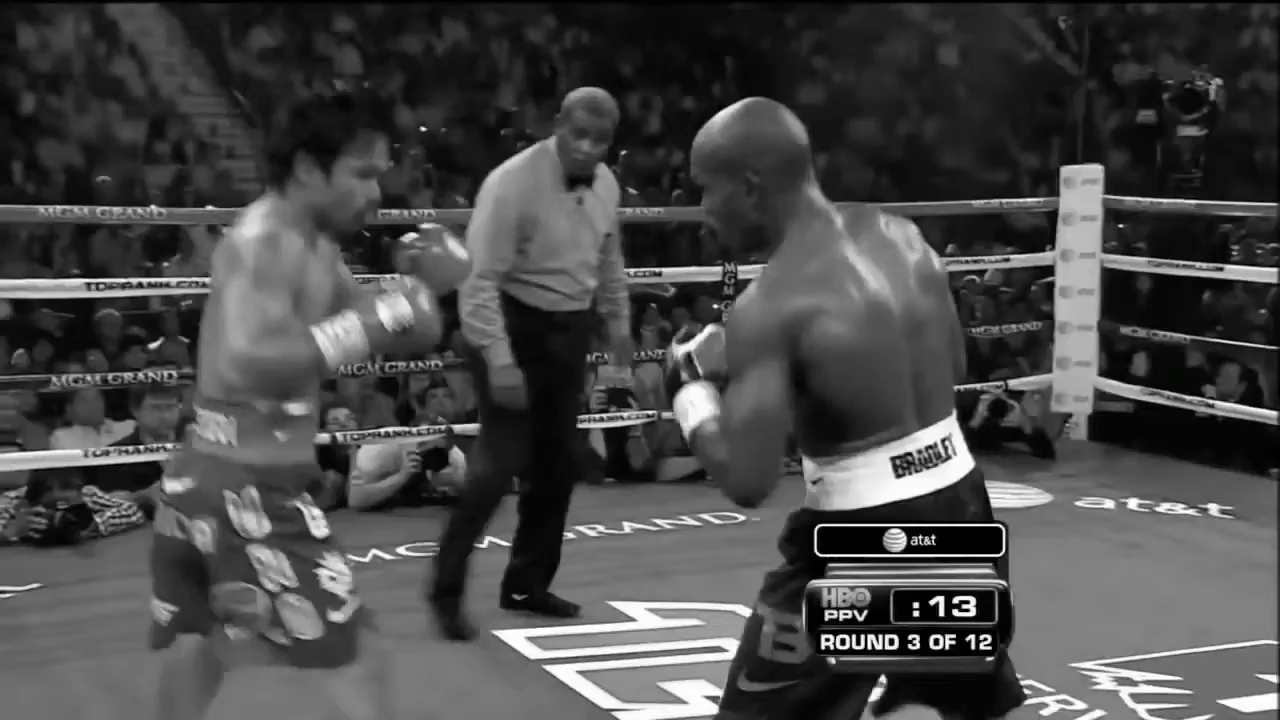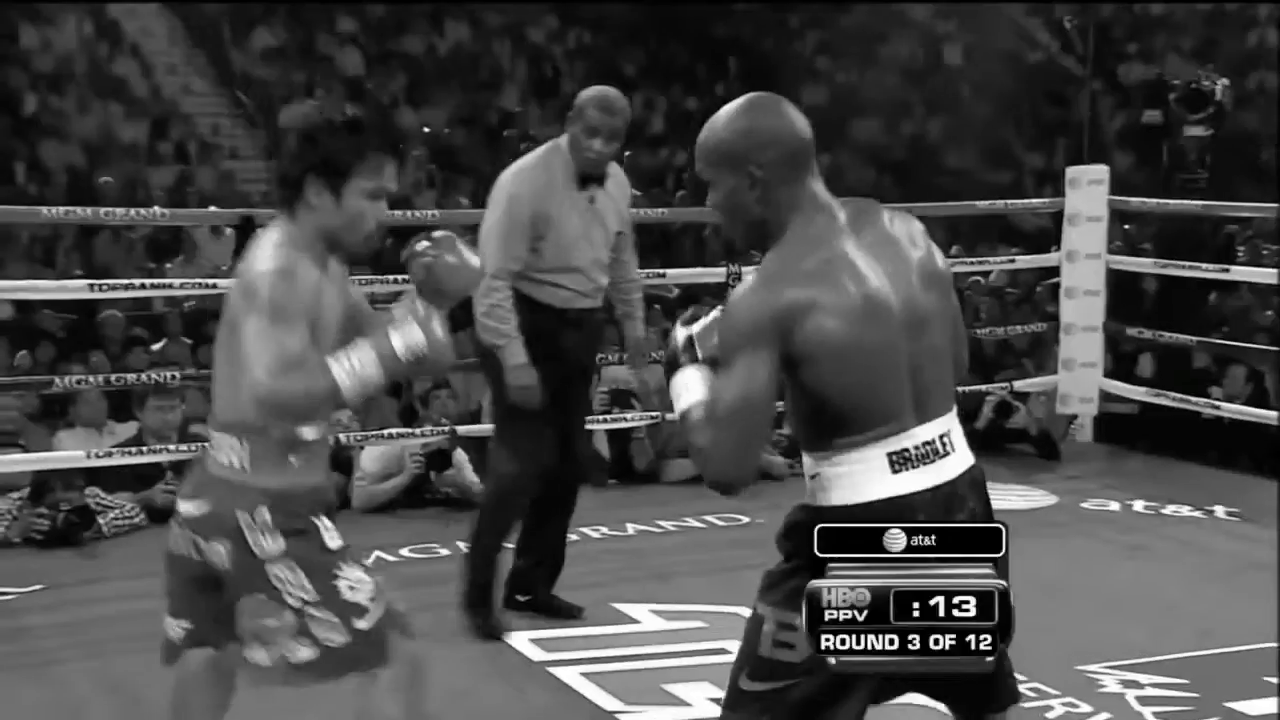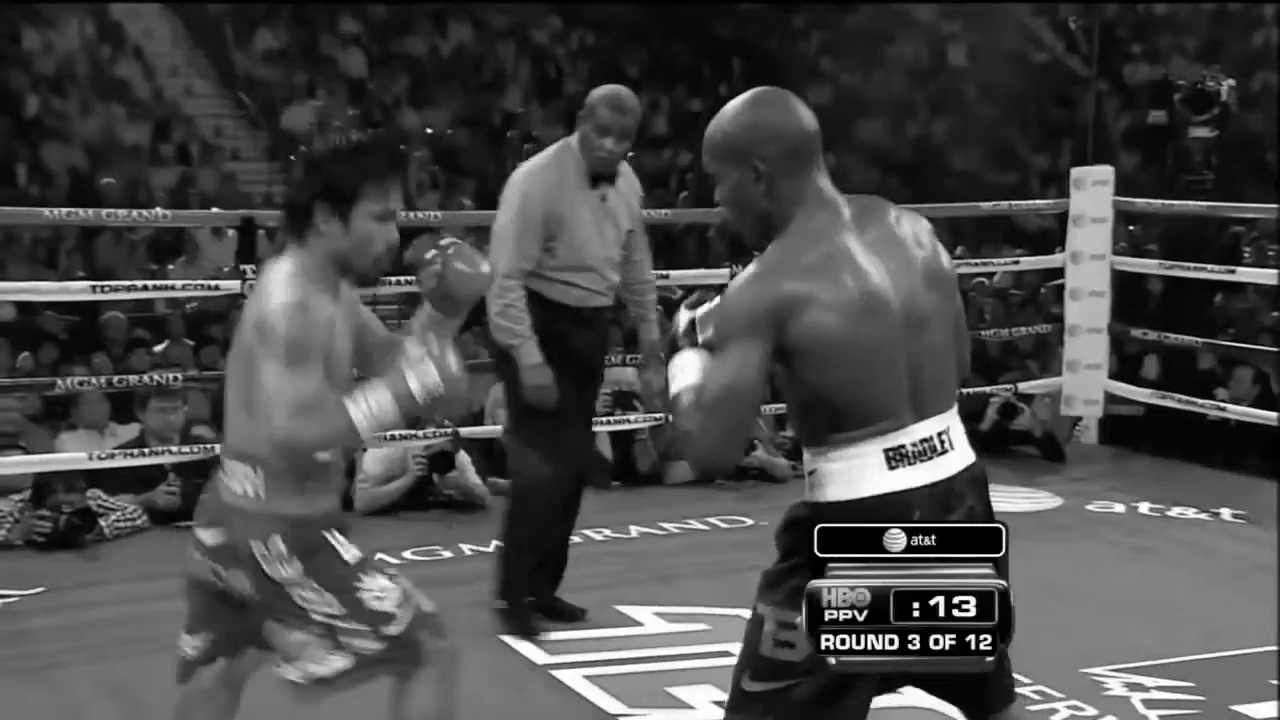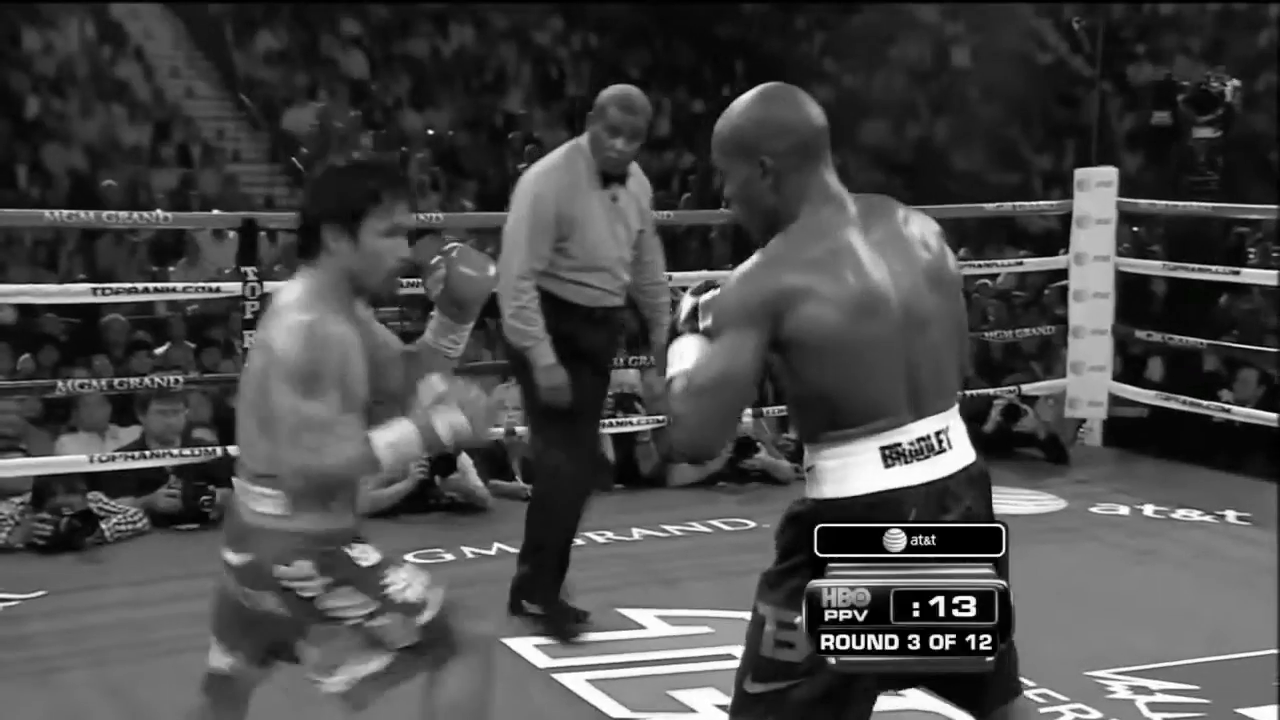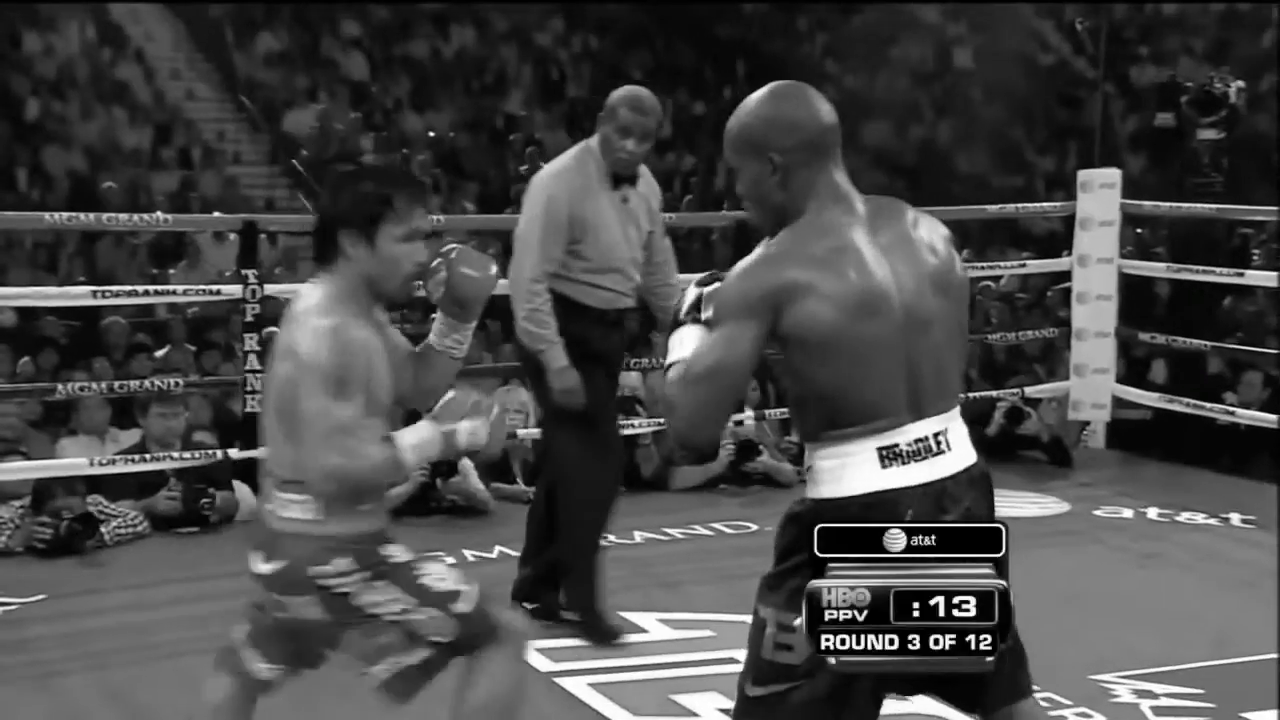
dt=0.3s
person 1, frame 1
left shoulder: (770, 306)
right shoulder: (902, 237)
left elbow: (747, 481)
left wrist: (693, 382)
left hip: (864, 532)
right hip: (958, 501)
person 1, frame 2
left shoulder: (767, 296)
right shoulder: (907, 233)
left elbow: (726, 469)
left wrist: (690, 362)
left hip: (862, 528)
right hip: (958, 498)
person 1, frame 3
left shoulder: (766, 289)
right shoulder: (912, 230)
left elbow: (712, 453)
left wrist: (689, 351)
left hip: (860, 523)
right hip: (957, 496)
person 1, frame 4
left shoulder: (767, 280)
right shoulder: (920, 231)
left elbow: (695, 439)
left wrist: (690, 333)
left hip: (857, 523)
right hip: (958, 494)
person 1, frame 5
left shoulder: (770, 275)
right shoulder: (929, 234)
left elbow: (692, 430)
left wrist: (691, 323)
left hip: (858, 519)
right hip: (958, 492)
person 2, frame 1
left shoulder: (315, 245)
right shoulder: (263, 241)
left elbow: (358, 324)
right elbow: (249, 360)
left wrist: (419, 289)
right wrist: (375, 321)
left hip: (208, 476)
right hip: (248, 488)
left knee: (203, 637)
right knee: (356, 655)
person 2, frame 2
left shoulder: (320, 265)
right shoulder: (280, 271)
left elbow: (362, 344)
right elbow: (271, 396)
left wrist: (433, 301)
right wrist: (395, 348)
left hip: (221, 498)
right hip: (265, 511)
left knee: (214, 649)
right knee: (392, 657)
person 2, frame 3
left shoulder: (329, 289)
right shoulder: (293, 304)
left elbow: (388, 362)
right elbow: (290, 437)
left wrist: (445, 309)
right wrist: (411, 387)
left hip: (235, 518)
right hip: (279, 533)
left knee: (225, 662)
right knee: (429, 653)
person 2, frame 4
left shoulder: (342, 309)
right shoulder: (304, 328)
left elbow: (405, 381)
right elbow: (310, 467)
left wrist: (455, 314)
right wrist: (432, 427)
left hip: (261, 536)
right hip: (301, 550)
left knee: (234, 674)
right knee: (464, 648)
person 2, frame 5
left shoulder: (355, 312)
right shoulder: (329, 333)
left elbow: (420, 386)
right elbow: (337, 472)
left wrist: (459, 315)
right wrist: (445, 436)
left hip: (291, 542)
right hip: (330, 552)
left knee: (250, 671)
right knee: (501, 637)
person 3, frame 1
left shoulder: (606, 185)
right shoulder: (513, 183)
left elbow: (609, 266)
right elbow: (479, 278)
left wrist: (620, 329)
right wrist: (499, 361)
left hip: (570, 329)
right hip: (516, 326)
left knee: (559, 463)
right knee: (501, 461)
left ankle: (526, 584)
right ankle: (446, 590)
person 3, frame 2
left shoulder: (617, 184)
right shoulder: (525, 181)
left elbow: (622, 266)
right elbow: (493, 278)
left wrist: (634, 334)
right wrist: (514, 361)
left hip: (581, 329)
right hip: (529, 326)
left knee: (568, 463)
right knee: (523, 460)
left ankle: (532, 585)
right ankle: (477, 592)
person 3, frame 3
left shoulder: (628, 184)
right shoulder: (536, 180)
left elbow: (635, 267)
right elbow: (505, 277)
left wrist: (651, 338)
right wrist: (528, 359)
left hip: (591, 327)
right hip: (539, 324)
left knee: (575, 463)
right knee: (545, 462)
left ankle: (539, 587)
right ankle: (512, 593)
person 3, frame 4
left shoulder: (637, 184)
right shoulder: (548, 181)
left elbow: (647, 268)
right elbow: (517, 278)
left wrist: (664, 336)
right wrist: (541, 359)
left hip: (601, 327)
right hip: (552, 325)
left knee: (579, 462)
right knee: (568, 461)
left ankle: (539, 590)
right ankle: (537, 591)
person 3, frame 5
left shoulder: (646, 186)
right shoulder: (560, 182)
left elbow: (658, 269)
right elbow: (529, 279)
right wrist: (555, 362)
left hip: (610, 329)
right hip: (566, 328)
left knee: (572, 461)
right knee: (595, 460)
left ankle: (537, 590)
right ankle: (579, 598)
